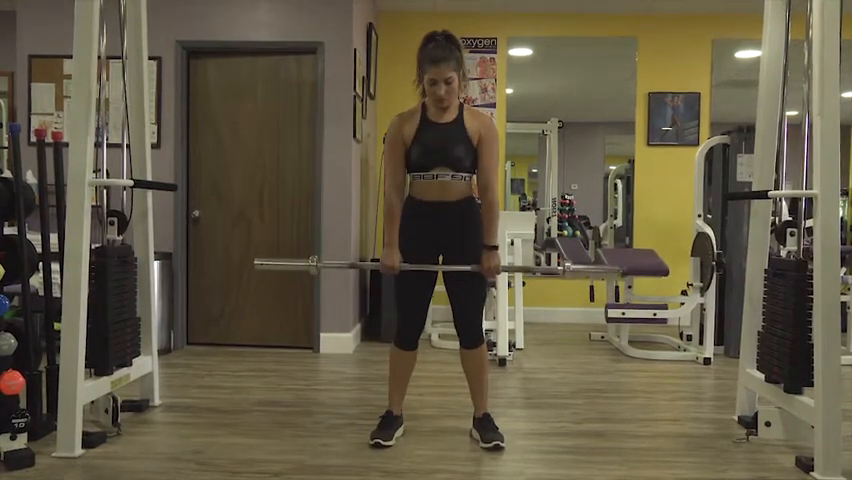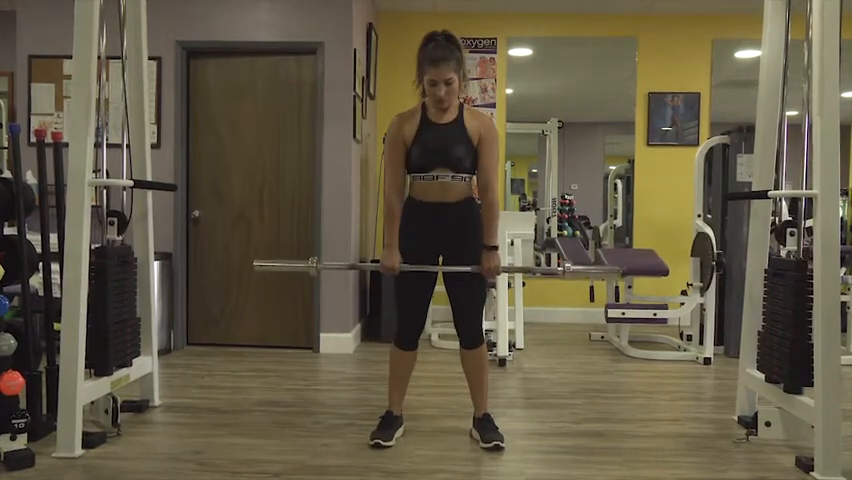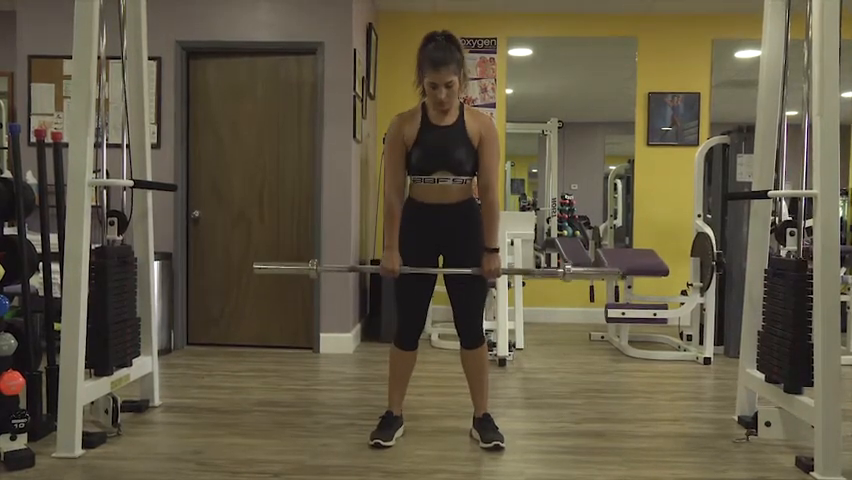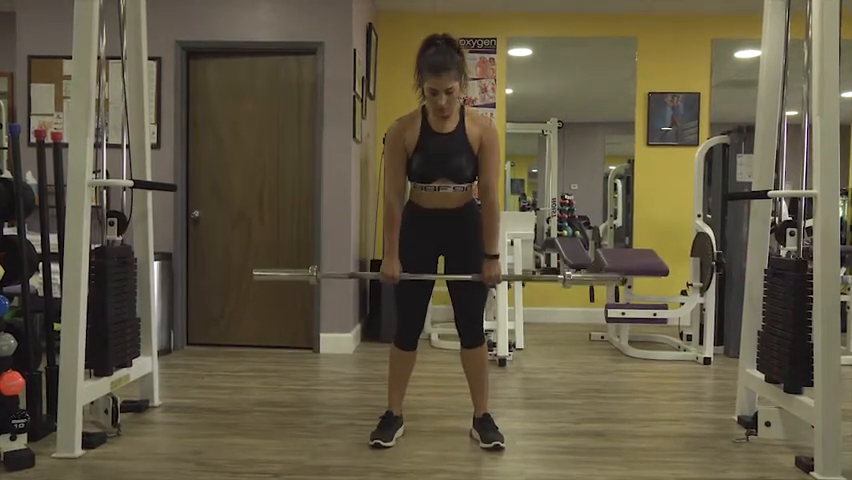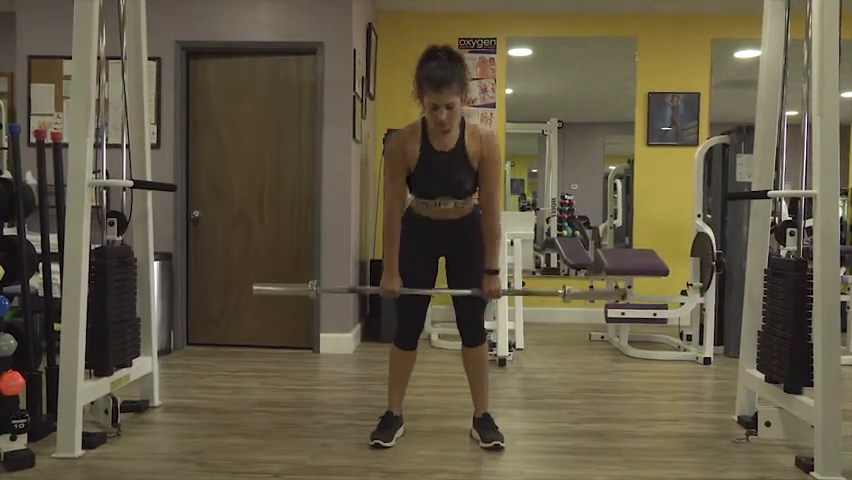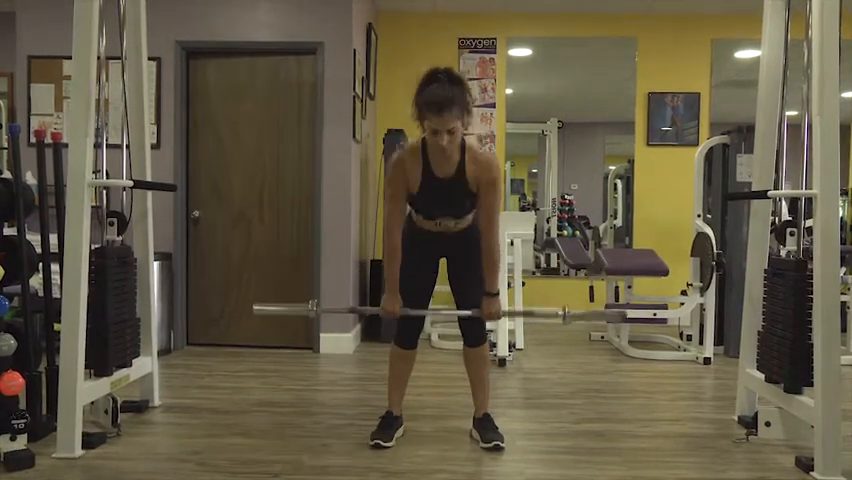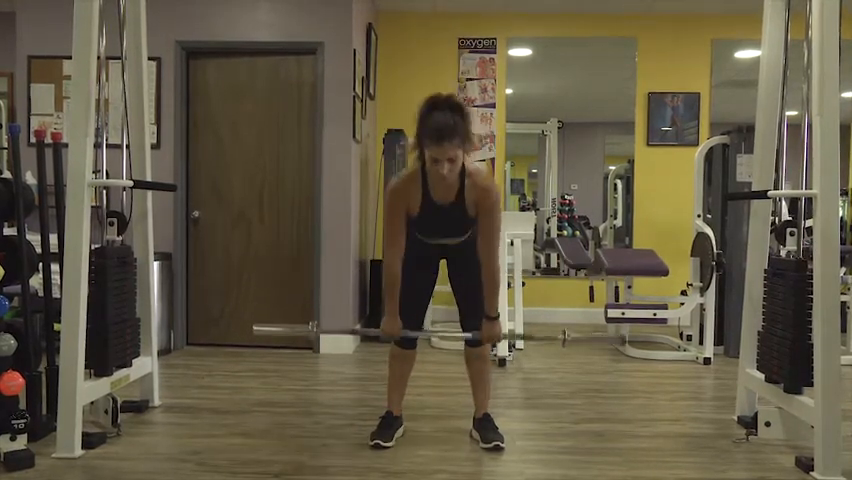
dt=0.1s
person 1, frame 1
left shoulder: (480, 124)
right shoulder: (403, 124)
left elbow: (489, 189)
right elbow: (392, 189)
left wrist: (491, 246)
right wrist: (390, 245)
left hip: (464, 225)
right hip: (416, 225)
left knee: (470, 327)
right knee: (408, 326)
left ankle: (482, 417)
right ankle: (393, 415)
person 1, frame 2
left shoulder: (480, 124)
right shoulder: (403, 124)
left elbow: (489, 189)
right elbow: (392, 189)
left wrist: (491, 246)
right wrist: (390, 245)
left hip: (464, 225)
right hip: (416, 225)
left knee: (470, 328)
right knee: (408, 326)
left ankle: (482, 417)
right ankle: (393, 415)
person 1, frame 3
left shoulder: (481, 125)
right shoulder: (403, 125)
left elbow: (490, 191)
right elbow: (392, 191)
left wrist: (491, 249)
right wrist: (390, 248)
left hip: (465, 227)
right hip: (416, 226)
left knee: (471, 328)
right knee: (408, 326)
left ankle: (482, 417)
right ankle: (393, 415)
person 1, frame 4
left shoulder: (481, 129)
right shoulder: (403, 129)
left elbow: (490, 196)
right elbow: (392, 196)
left wrist: (491, 255)
right wrist: (390, 254)
left hip: (465, 227)
right hip: (417, 228)
left knee: (471, 328)
right knee: (407, 326)
left ankle: (482, 417)
right ankle: (393, 415)
person 1, frame 5
left shoulder: (484, 143)
right shoulder: (403, 143)
left elbow: (490, 211)
right elbow: (392, 210)
left wrist: (491, 270)
right wrist: (391, 269)
left hip: (466, 237)
right hip: (417, 236)
left knee: (473, 328)
right knee: (407, 328)
left ankle: (482, 417)
right ankle: (393, 415)
person 1, frame 6
left shoulder: (484, 164)
right shoulder: (402, 163)
left elbow: (489, 232)
right elbow: (393, 230)
left wrist: (491, 292)
right wrist: (391, 290)
left hip: (466, 242)
right hip: (418, 242)
left knee: (474, 328)
right knee: (407, 328)
left ankle: (482, 417)
right ankle: (393, 415)
person 1, frame 7
left shoulder: (484, 188)
right shoulder: (401, 188)
left elbow: (489, 258)
right elbow: (393, 256)
left wrist: (491, 317)
right wrist: (391, 313)
left hip: (466, 250)
right hip: (419, 250)
left knee: (476, 331)
right knee: (405, 329)
left ankle: (482, 417)
right ankle: (393, 415)
